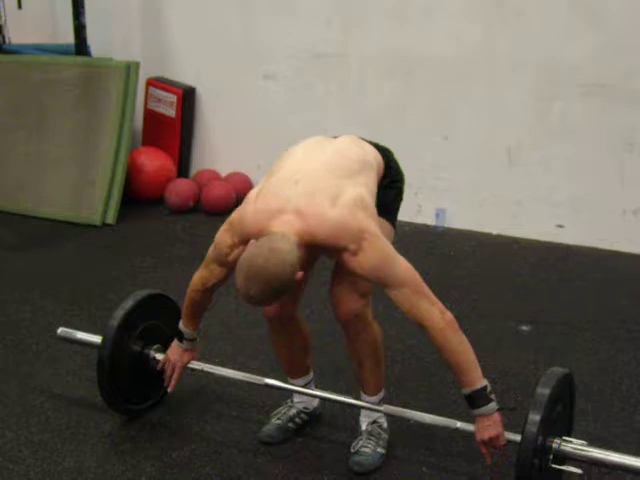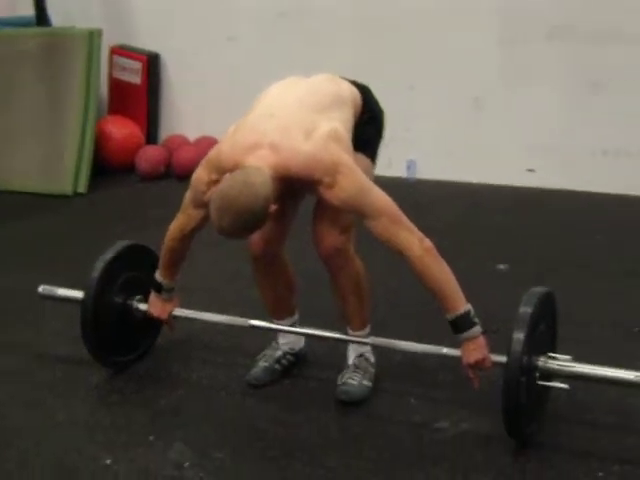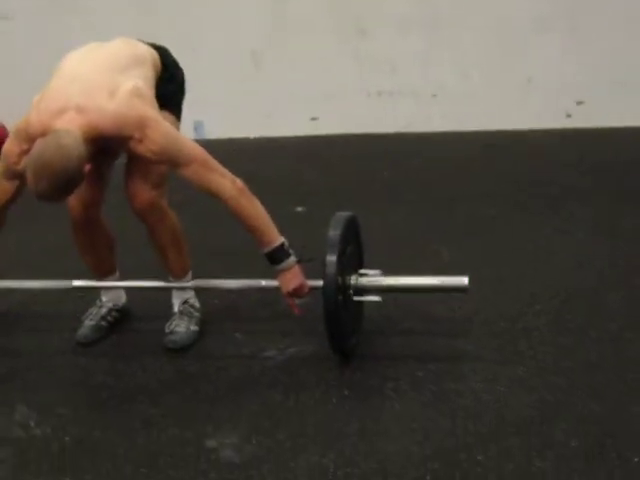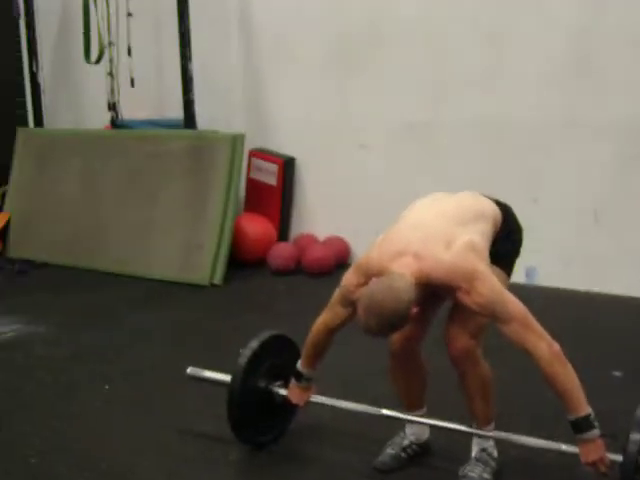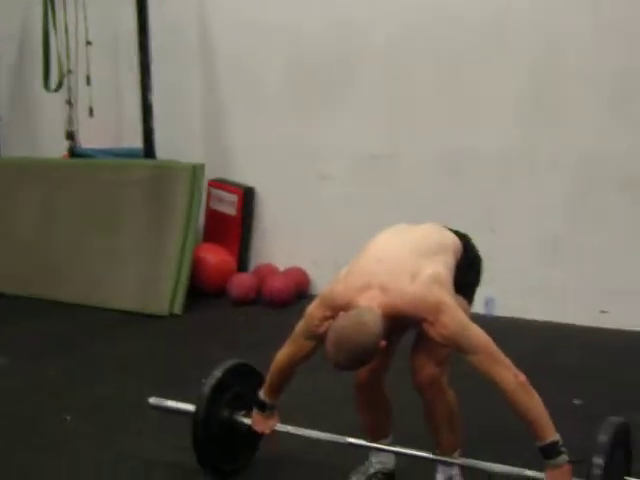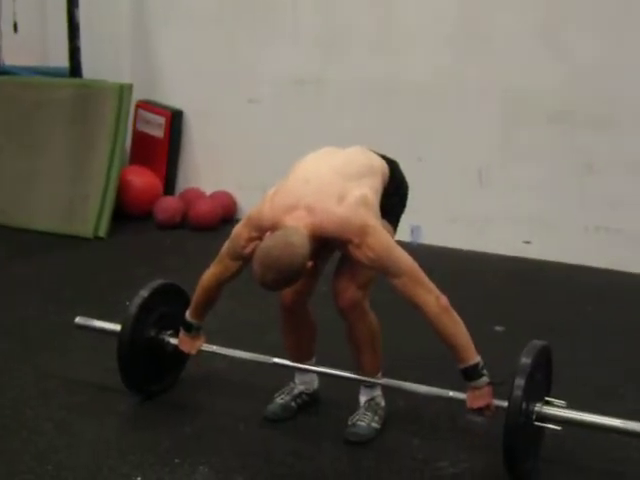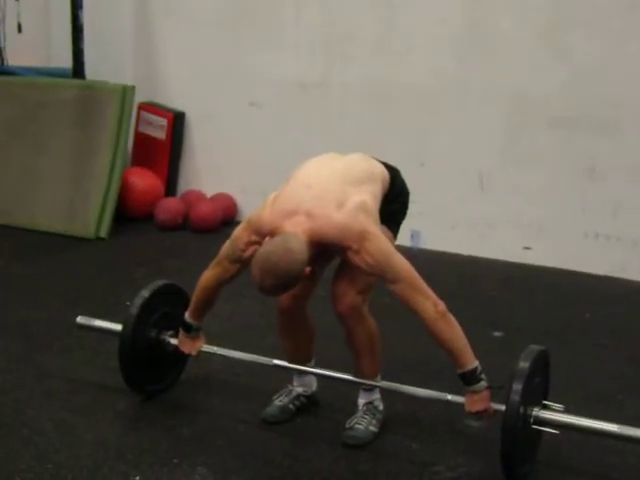
dt=0.7s
person 1, frame 1
left shoulder: (354, 238)
right shoulder: (242, 228)
left elbow: (436, 316)
right elbow: (203, 281)
left wrist: (483, 405)
right wrist: (185, 340)
left knee: (350, 307)
right knee: (277, 310)
left ankle: (374, 416)
right ankle: (303, 399)
person 1, frame 2
left shoulder: (328, 170)
right shoulder: (217, 167)
left elbow: (415, 243)
right elbow: (182, 228)
left wrist: (467, 330)
right wrist: (163, 291)
left knee: (331, 243)
right knee: (261, 247)
left ankle: (360, 351)
right ankle: (289, 341)
person 1, frame 3
left shoulder: (136, 126)
right shoulder: (28, 137)
left elbow: (228, 185)
left wrist: (283, 261)
left knee: (144, 198)
right knee: (80, 209)
left ankle: (185, 298)
right ankle: (111, 298)
person 1, frame 4
left shoulder: (469, 280)
right shoulder: (367, 272)
left elbow: (545, 348)
right elbow: (326, 323)
left wrist: (586, 430)
right wrist: (302, 379)
left knee: (461, 344)
right knee: (401, 345)
left ankle: (485, 445)
right ankle: (415, 433)
person 1, frame 5
left shoulder: (434, 313)
right shoulder: (331, 305)
left elbow: (512, 378)
right elbow: (289, 354)
right wrist: (265, 406)
left knee: (427, 374)
right knee: (365, 378)
person 1, frame 6
left shoulder: (359, 233)
right shoulder: (258, 225)
left elbow: (434, 301)
right elbow: (215, 274)
left wrist: (475, 376)
right wrist: (191, 328)
left knee: (349, 296)
right knee: (291, 299)
left ankle: (372, 396)
right ankle: (304, 383)
person 1, frame 7
left shoulder: (358, 239)
right shoulder: (257, 229)
left elbow: (431, 307)
right elbow: (214, 275)
left wrist: (474, 380)
right wrist: (190, 328)
left knee: (347, 301)
right knee: (288, 302)
left ankle: (371, 400)
right ankle: (303, 386)
